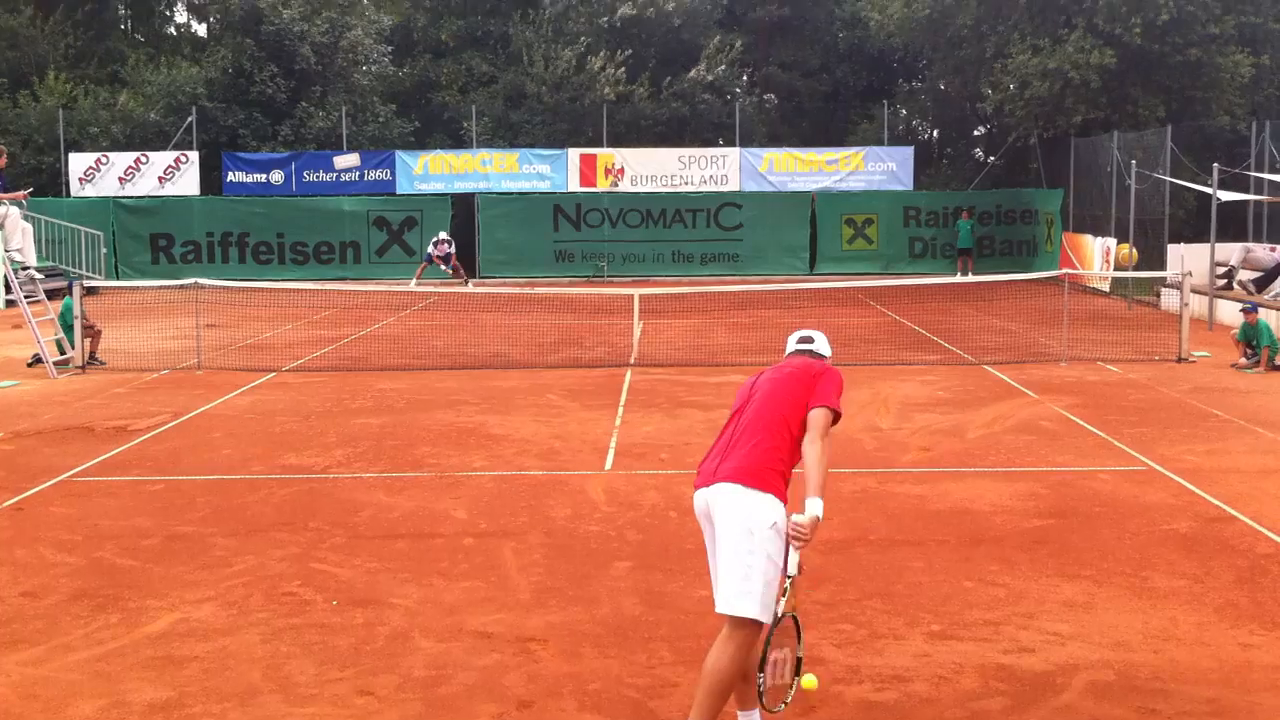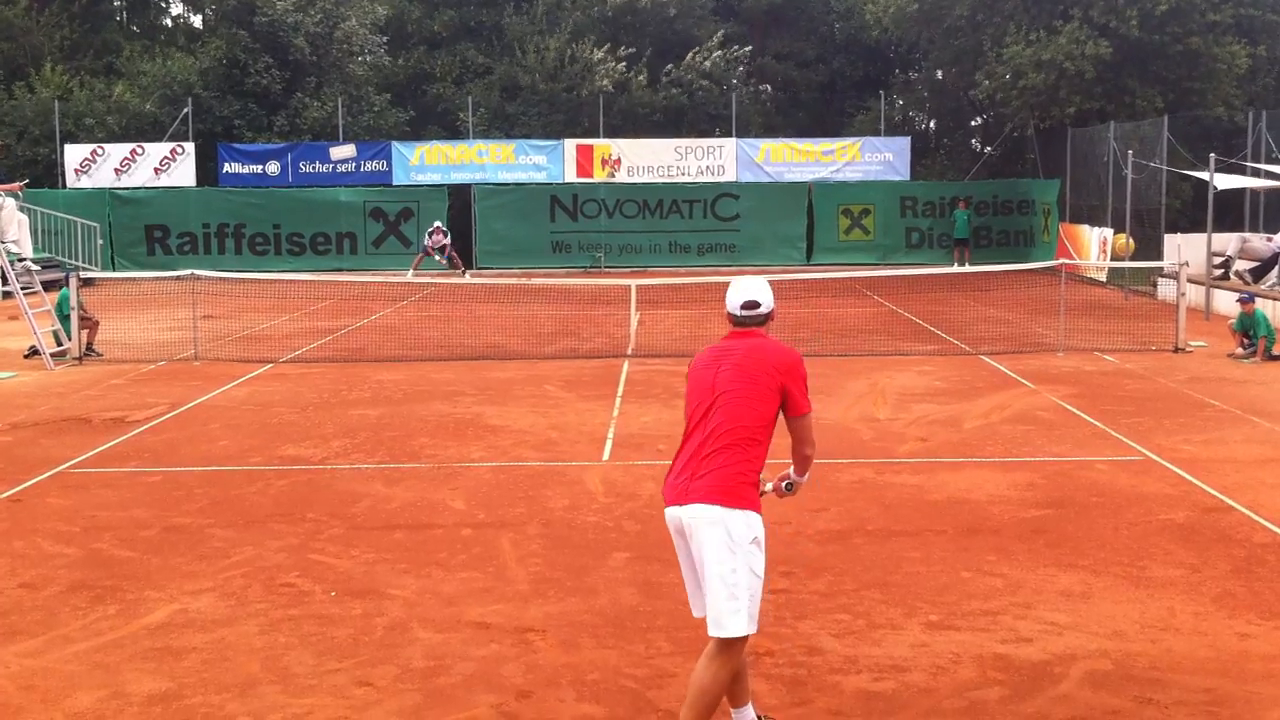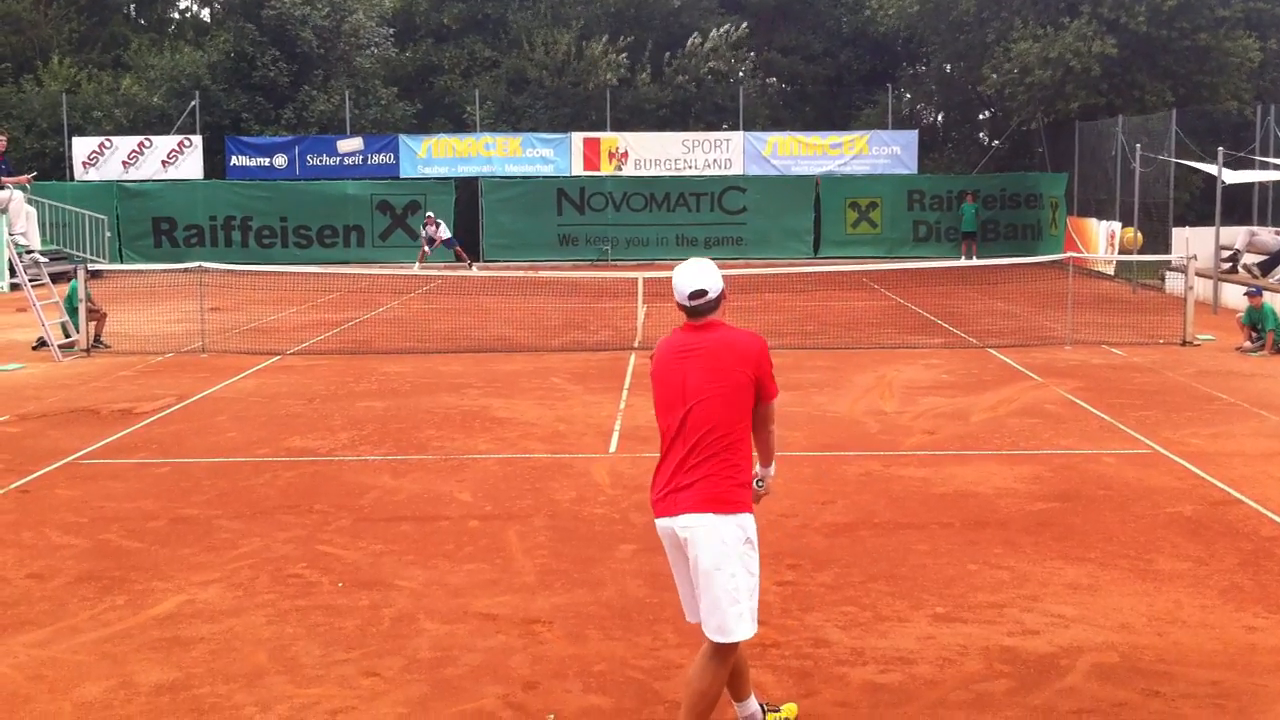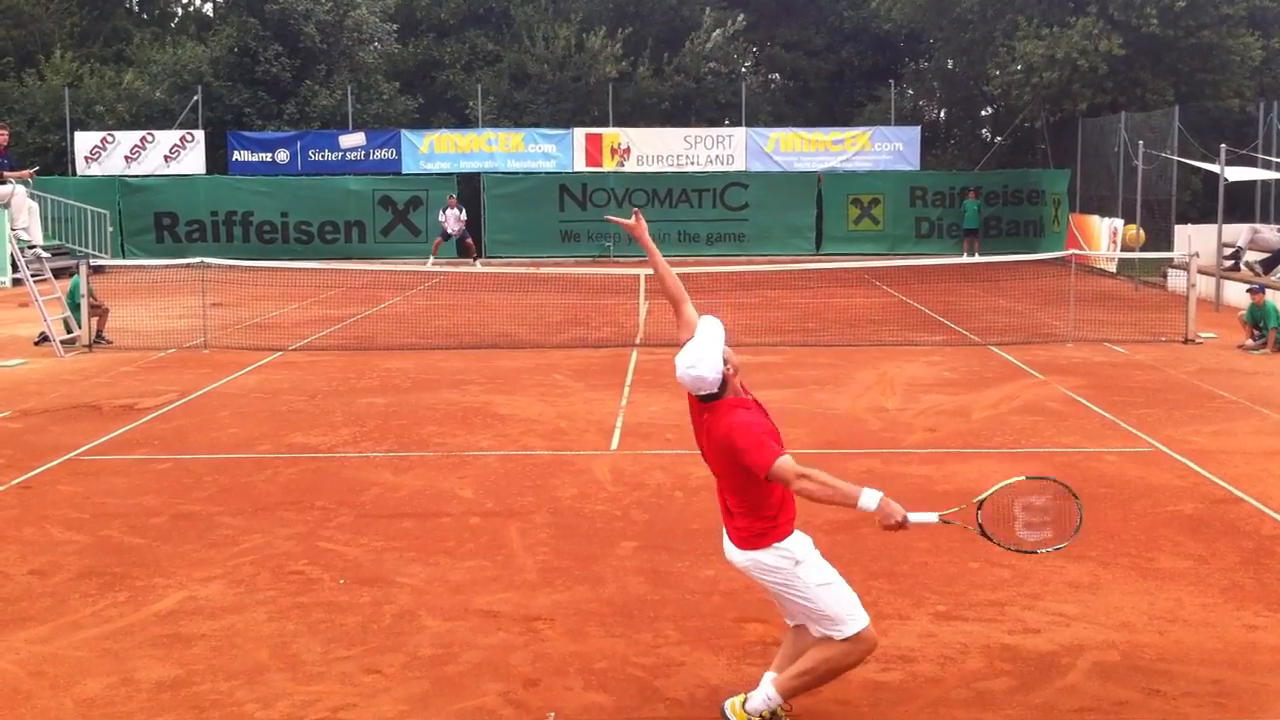
dt=0.7s
person 1, frame 1
left shoulder: (760, 379)
right shoulder: (825, 375)
right elbow: (814, 439)
left wrist: (782, 528)
right wrist: (813, 508)
left hip: (710, 488)
right hip: (748, 493)
left knee: (745, 619)
right knee: (741, 625)
person 1, frame 2
left shoulder: (702, 359)
right shoulder: (784, 359)
right elbow: (805, 446)
right wrist: (797, 477)
left hip: (679, 501)
right hip: (726, 506)
left knee: (730, 627)
right knee: (729, 636)
person 1, frame 3
left shoulder: (662, 352)
right shoulder: (749, 346)
right elbow: (764, 426)
right wrist: (765, 472)
left hip: (669, 509)
right hip: (717, 512)
left knee: (726, 628)
right knee: (724, 638)
person 1, frame 4
left shoulder: (705, 387)
right shoulder: (735, 424)
left elbow: (681, 304)
right elbow: (796, 478)
left wrist: (646, 241)
right wrist: (871, 500)
left hip: (754, 538)
right hip: (770, 548)
left knee: (812, 625)
right knee: (858, 639)
